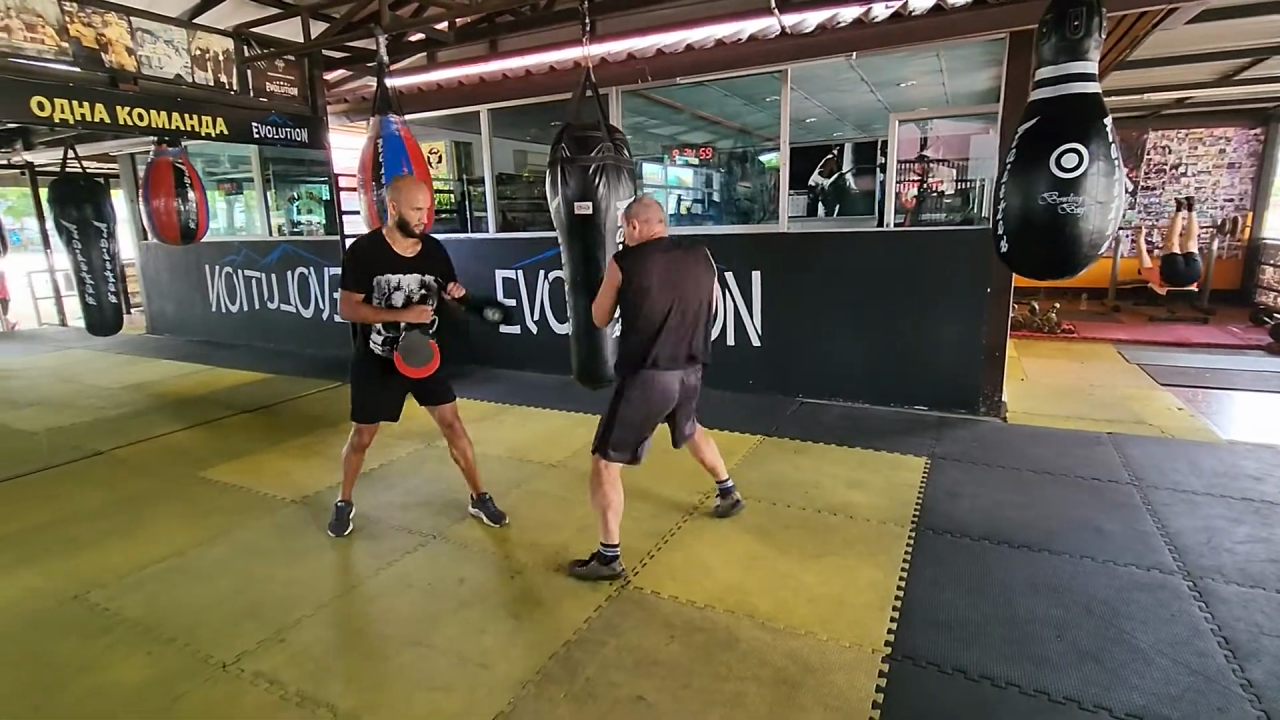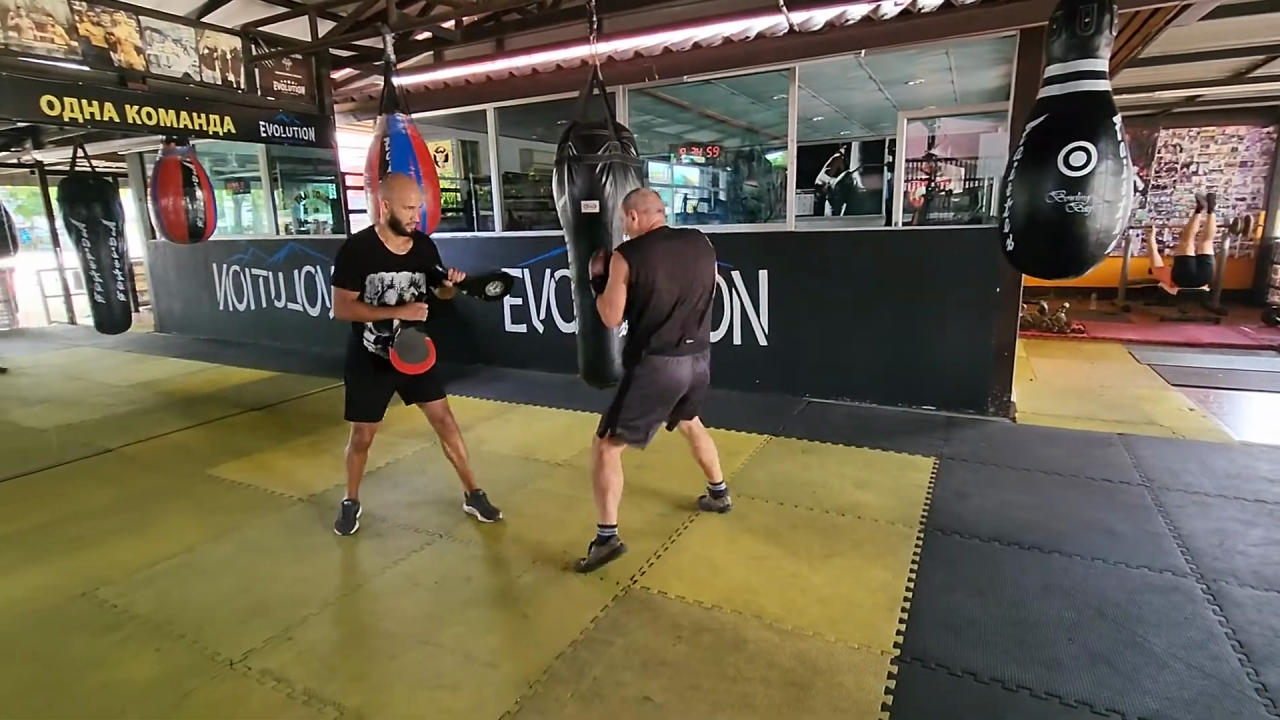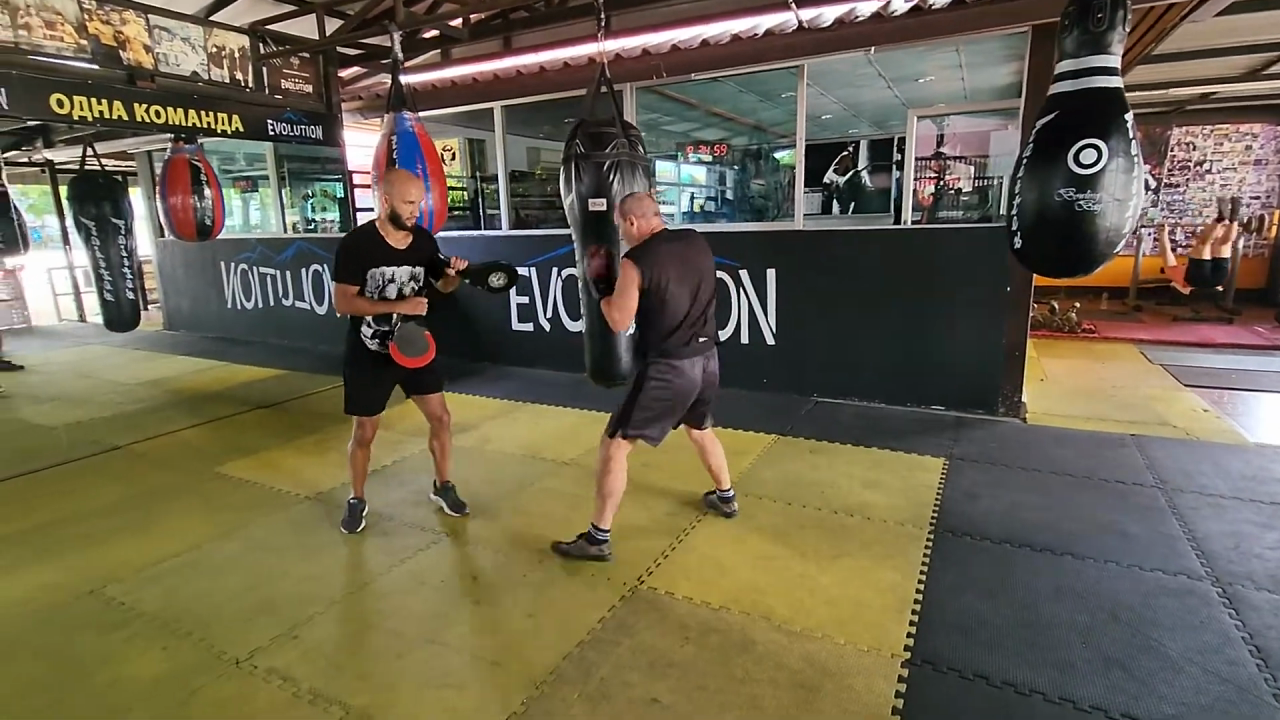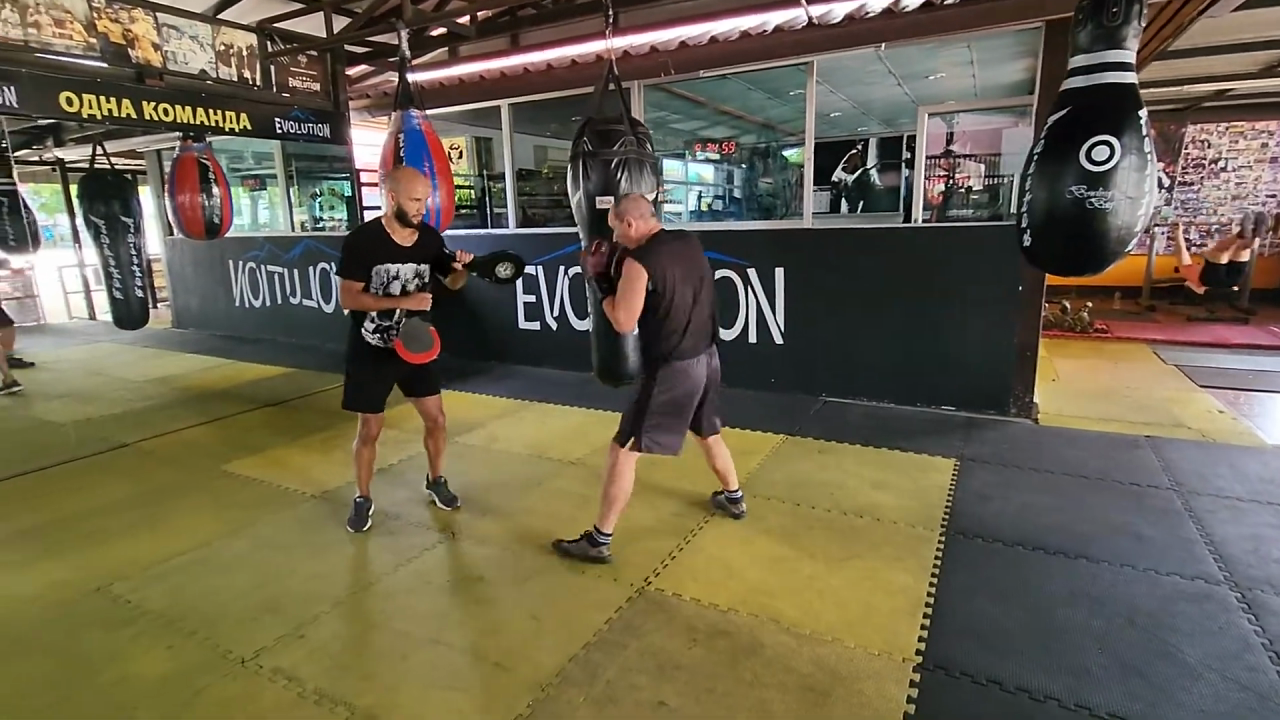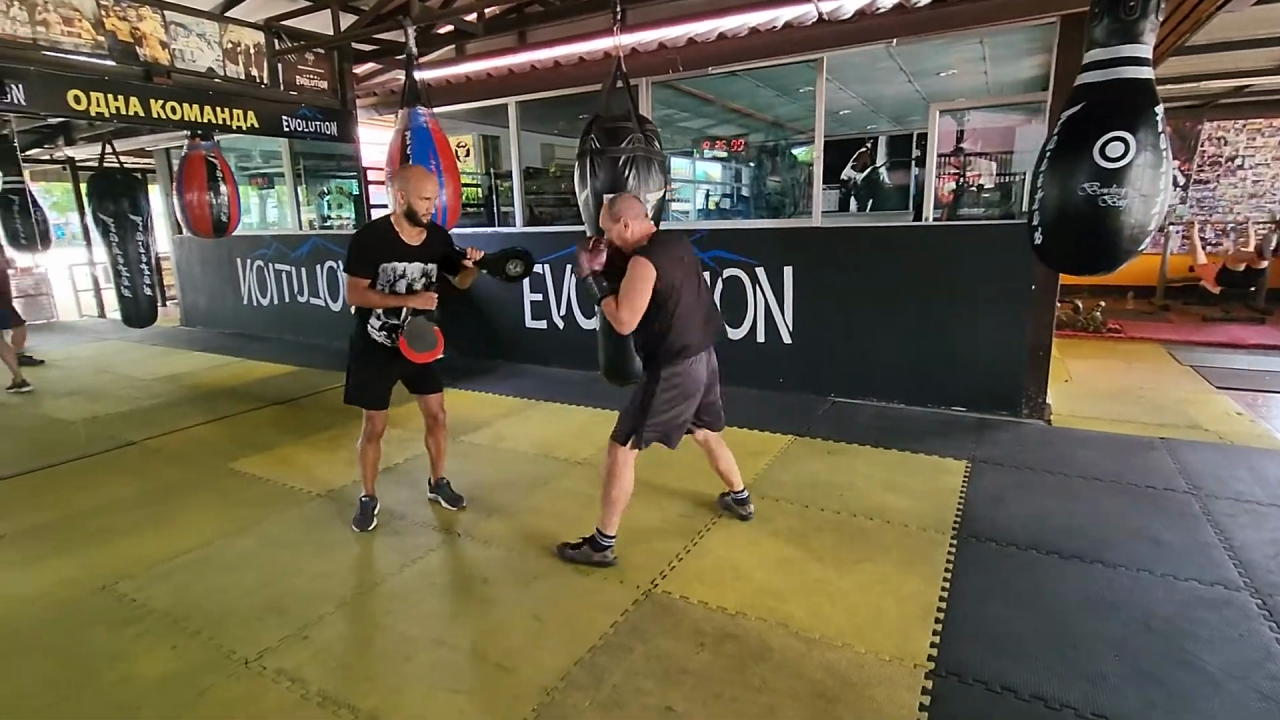
dt=0.1s
person 1, frame 1
left shoulder: (625, 261)
right shoulder: (701, 253)
left elbow: (600, 319)
left wrist: (624, 294)
left hip: (645, 379)
right hip: (690, 373)
left knee: (604, 463)
right knee: (689, 431)
left ankle: (609, 557)
right ankle: (728, 492)
person 1, frame 2
left shoulder: (628, 255)
right shoulder: (699, 242)
left elbow: (611, 318)
left wrist: (597, 280)
left hip: (655, 366)
right hip: (698, 358)
left knee: (607, 447)
right knee: (691, 422)
left ankle: (608, 537)
right ankle: (719, 493)
person 1, frame 3
left shoulder: (635, 262)
right shoulder: (696, 242)
left elbow: (618, 322)
left wrist: (596, 280)
left hip: (668, 367)
right hip: (706, 358)
left knee: (615, 445)
right knee: (700, 428)
left ankle: (598, 537)
right ankle: (726, 497)
person 1, frame 4
left shoulder: (639, 262)
right shoulder: (688, 243)
left elbow: (622, 322)
left wrist: (598, 276)
left hip: (670, 370)
right hip: (705, 359)
left knee: (623, 452)
right knee: (707, 433)
left ankle: (598, 540)
right ankle: (733, 497)
person 1, frame 5
left shoulder: (643, 260)
right shoulder: (679, 242)
left elbow: (624, 322)
left wrist: (595, 277)
right wrist: (617, 271)
left hip: (671, 369)
right hip: (703, 358)
left knee: (621, 451)
right knee: (707, 433)
left ankle: (602, 543)
right ankle: (741, 499)
person 2, frame 1
left shoulder: (435, 249)
right shoulder: (363, 251)
left elbow: (449, 296)
right elbow: (348, 308)
left wrist: (455, 295)
right wrist: (401, 314)
right hip: (378, 360)
left knee: (453, 426)
right knee: (362, 436)
left ankle: (479, 498)
right ankle: (345, 502)
person 2, frame 2
left shoulder: (425, 246)
right shoulder: (356, 250)
left elbow: (439, 294)
right elbow: (342, 308)
left wrist: (452, 285)
right wrist: (395, 312)
right hip: (371, 358)
left knee: (445, 423)
right knee: (362, 435)
left ankle: (473, 493)
right ankle: (351, 502)
person 2, frame 3
left shoulder: (425, 240)
right shoulder: (355, 244)
left elbow: (443, 287)
right elbow: (342, 302)
left wrist: (453, 274)
right wrist: (396, 306)
right hip: (368, 353)
left knee: (440, 416)
right knee: (365, 432)
left ankle: (443, 485)
right ankle: (357, 500)
person 2, frame 4
left shoulder: (430, 238)
right shoulder: (361, 240)
left elbow: (450, 283)
right elbow: (347, 298)
left wrist: (462, 269)
right wrist: (401, 301)
right hip: (371, 350)
left knee: (435, 418)
right knee: (369, 429)
left ankle: (435, 480)
right ankle: (363, 499)
person 2, frame 5
left shoulder: (438, 237)
right shoulder: (369, 237)
left elbow: (459, 282)
right elbow: (353, 294)
left wrist: (472, 266)
right wrist: (407, 300)
right hip: (375, 348)
left knee: (437, 416)
right knee: (374, 427)
left ankle: (438, 482)
right ankle: (368, 498)
